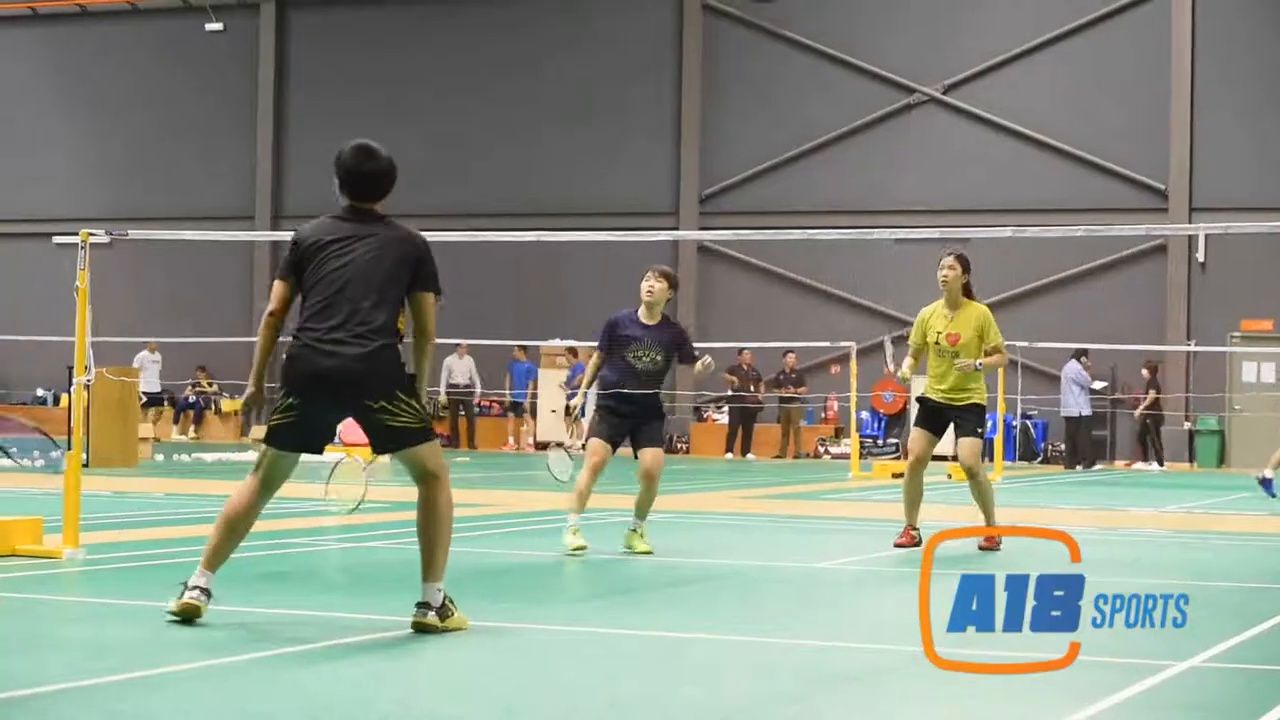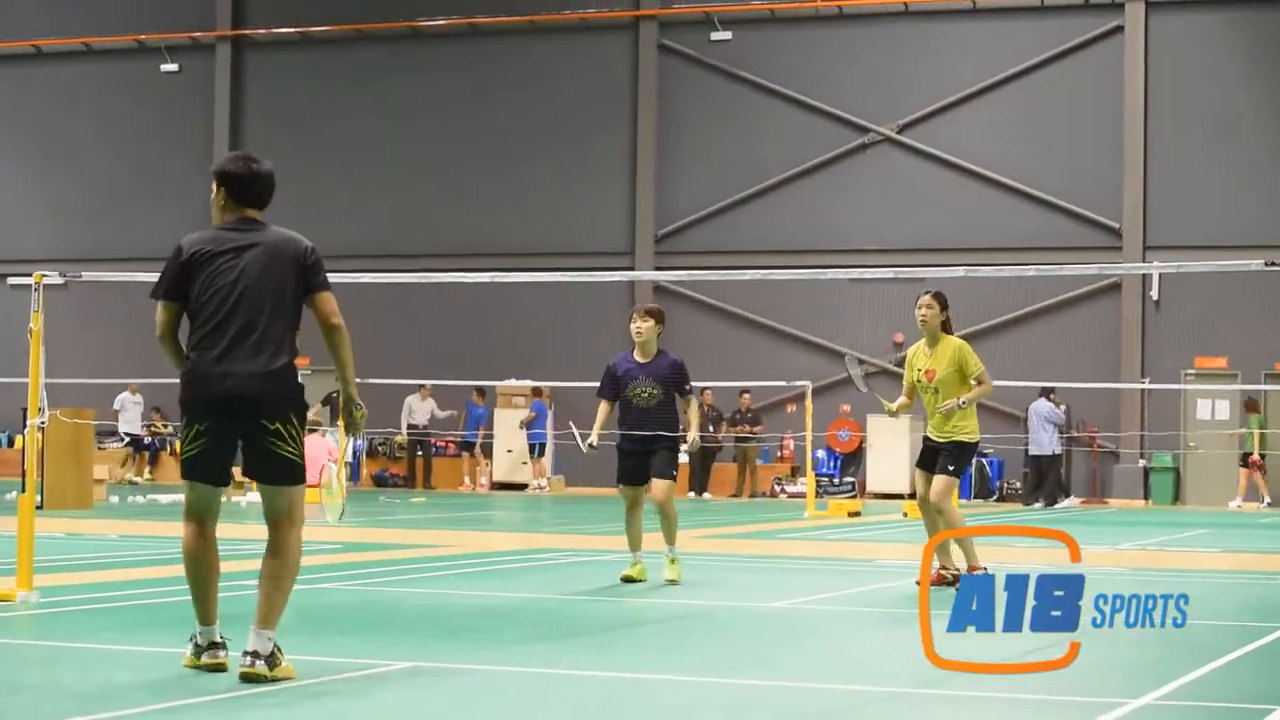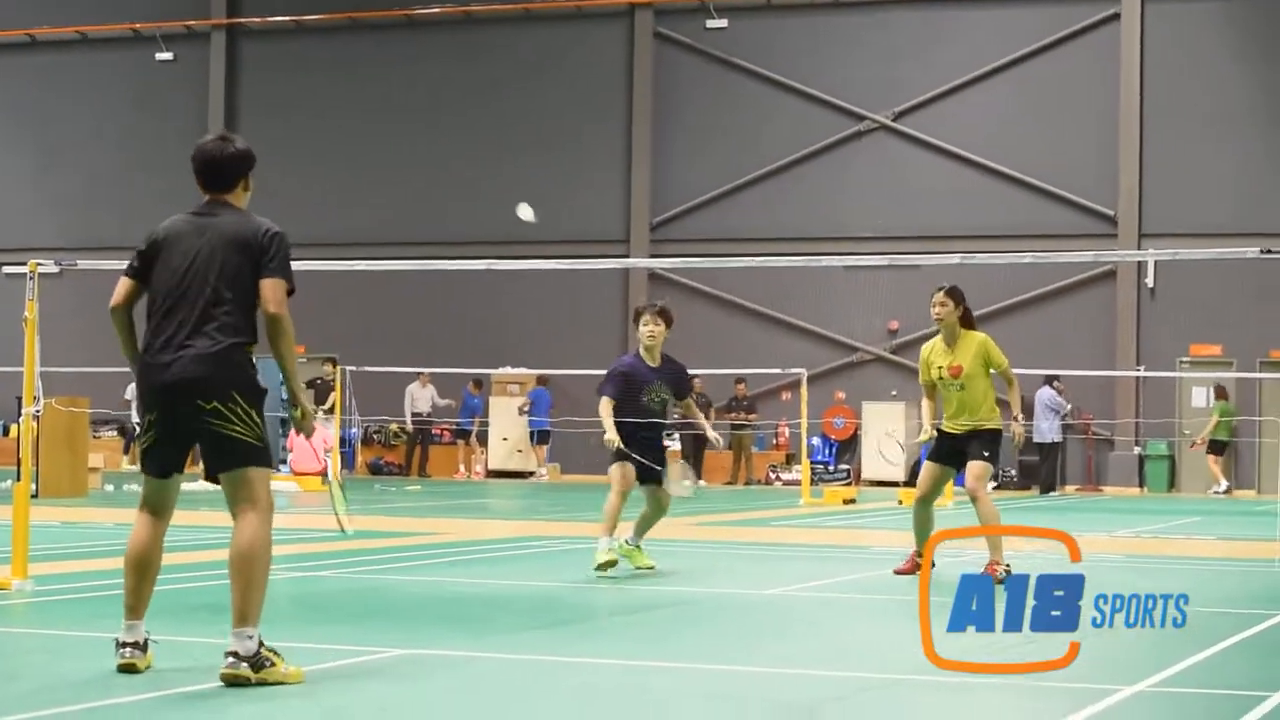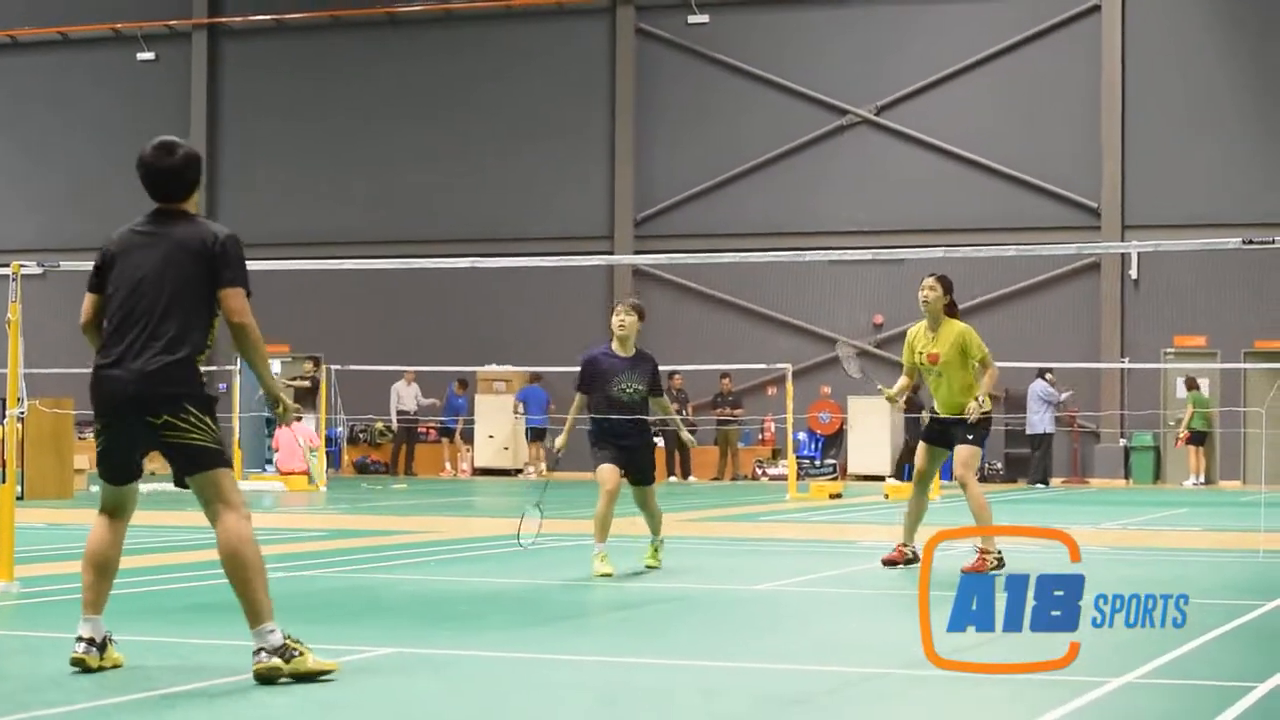
dt=0.7s
person 1, frame 1
left shoulder: (308, 236)
right shoulder: (412, 244)
left elbow: (274, 311)
right elbow: (425, 328)
left wrist: (256, 381)
right wrist: (417, 390)
left hip: (307, 370)
right hip: (376, 372)
left knee: (262, 479)
right knee: (433, 475)
left ankle: (197, 586)
right ankle: (432, 602)
person 1, frame 2
left shoulder: (190, 249)
right shoulder: (296, 248)
left elbow: (164, 330)
right elbow: (333, 322)
right wrist: (350, 393)
left hip: (206, 393)
right hip: (273, 392)
left knee: (199, 516)
right knee: (285, 520)
left ankle: (209, 641)
right ankle: (261, 649)
person 1, frame 3
left shoulder: (165, 232)
right shoulder: (263, 234)
left elbow: (119, 304)
right elbow: (274, 312)
left wrist: (141, 366)
right wrist: (297, 392)
left hip: (161, 381)
right hip: (221, 378)
left knee: (153, 508)
right knee: (252, 508)
left ankle: (131, 640)
right ankle: (244, 650)
person 1, frame 4
left shoulder: (119, 241)
right shoulder: (216, 240)
left elbow: (88, 320)
right elbow: (238, 319)
right wrist: (272, 387)
left hip: (110, 389)
right hip: (173, 391)
left knee: (113, 508)
right knee: (229, 509)
left ankle: (90, 637)
right ankle: (270, 644)
person 2, frame 1
left shoulder: (980, 314)
right shoulder: (926, 314)
left elbow: (1002, 356)
right elbow: (913, 355)
left wrist: (977, 365)
right wrist: (905, 370)
left hip: (969, 401)
right hip: (934, 398)
left knee: (971, 465)
right knee: (914, 462)
left ankle: (991, 528)
right ankle: (911, 528)
person 2, frame 2
left shoulder: (958, 348)
right shoulder: (913, 353)
left elbow: (985, 384)
right elbow: (908, 395)
left wrist: (961, 403)
right wrist: (896, 407)
left hip: (961, 436)
right hip: (934, 435)
left knee: (939, 501)
right knee: (924, 502)
left ankle: (974, 568)
right ankle: (946, 568)
person 2, frame 3
left shoulder: (981, 342)
right shoulder: (928, 351)
left elbow: (1011, 380)
left wrist: (1017, 418)
right wrist: (927, 426)
left hip: (984, 429)
right hip: (949, 431)
left knee: (975, 489)
right knee: (922, 495)
left ankle: (999, 564)
right ankle: (920, 556)
person 2, frame 4
left shoulder: (961, 331)
right shoulder: (914, 334)
left elbow: (990, 367)
right elbow: (908, 376)
left wrist: (979, 400)
right wrist: (896, 391)
left hip: (970, 416)
right hip: (942, 414)
left knee: (964, 475)
right knee: (920, 475)
left ankle: (990, 553)
right ankle: (907, 547)
person 3, frame 1
left shoulder: (674, 332)
right shoulder: (618, 321)
left elbow: (693, 365)
right elbow: (600, 356)
left wrist: (704, 365)
right wrist: (581, 392)
left hip: (649, 412)
right hip: (611, 407)
left knee: (651, 471)
right knee: (593, 462)
left ankle: (635, 530)
right ankle: (572, 527)
person 3, frame 2
left shoulder: (673, 365)
right shoulder: (617, 366)
left elbow: (690, 399)
right elbow: (607, 403)
left wrist: (693, 429)
right wrist: (595, 432)
left hip: (664, 444)
right hip: (629, 445)
left knee: (662, 499)
right knee: (631, 503)
left ankle: (671, 557)
right ankle: (636, 563)
person 3, frame 3
left shoulder: (675, 369)
right shoulder: (625, 367)
left elbow: (686, 403)
right elbow: (605, 403)
left wrist: (707, 429)
right wrist: (610, 430)
left hip: (653, 442)
right hip: (625, 442)
left knee: (660, 503)
right knee: (621, 485)
left ankle: (631, 545)
right ankle: (605, 547)
person 3, frame 4
left shoulder: (648, 362)
right shoulder: (594, 359)
left elbow: (659, 401)
right elbow: (582, 398)
left wrist: (682, 430)
right wrist: (565, 433)
left hip: (639, 442)
right hip: (605, 440)
left knee: (646, 502)
right knee: (609, 488)
left ankle: (656, 542)
right ankle: (599, 555)
